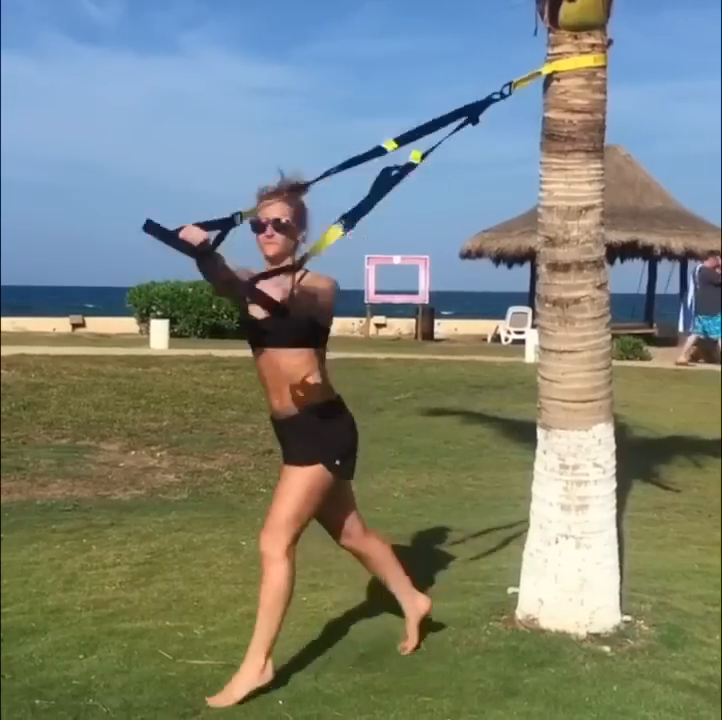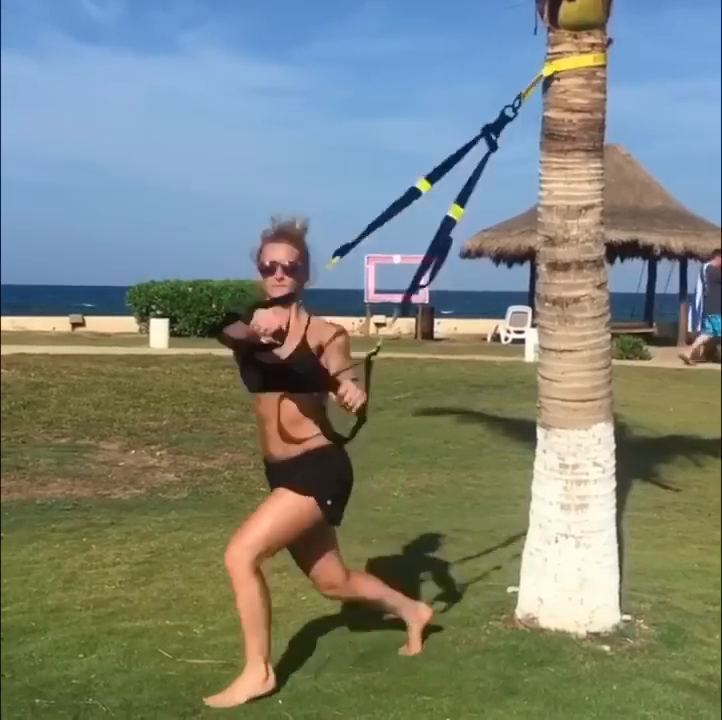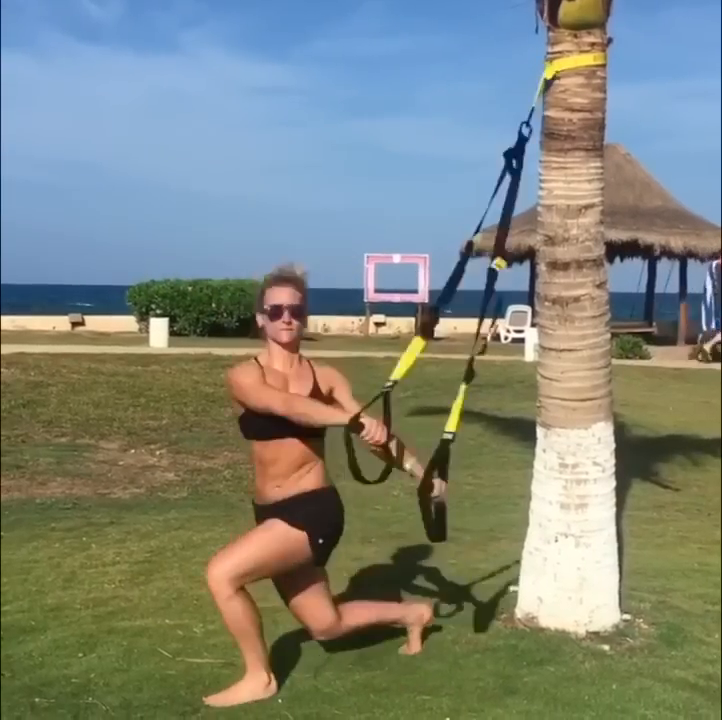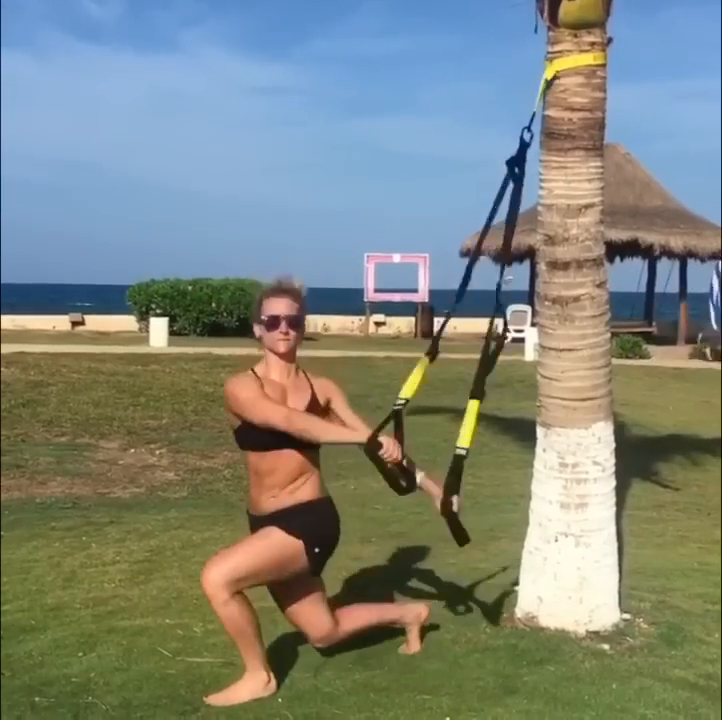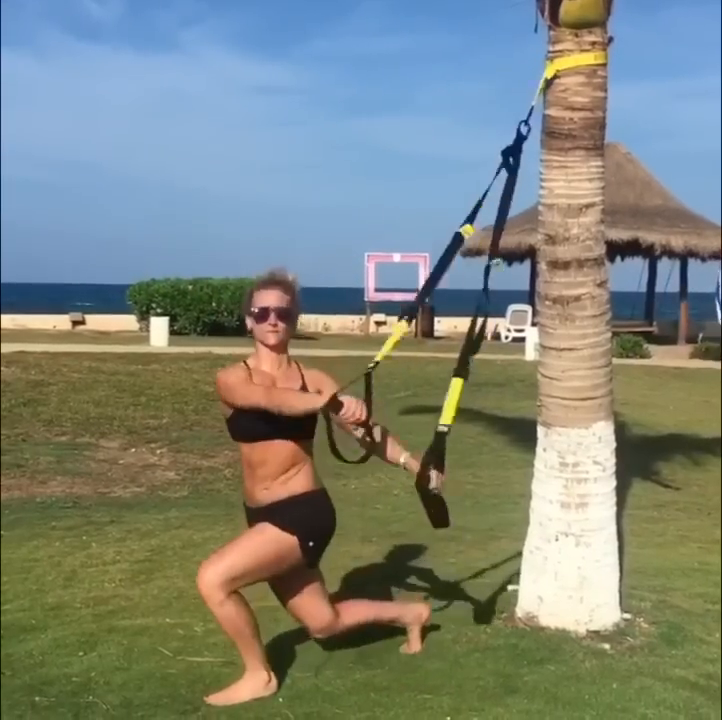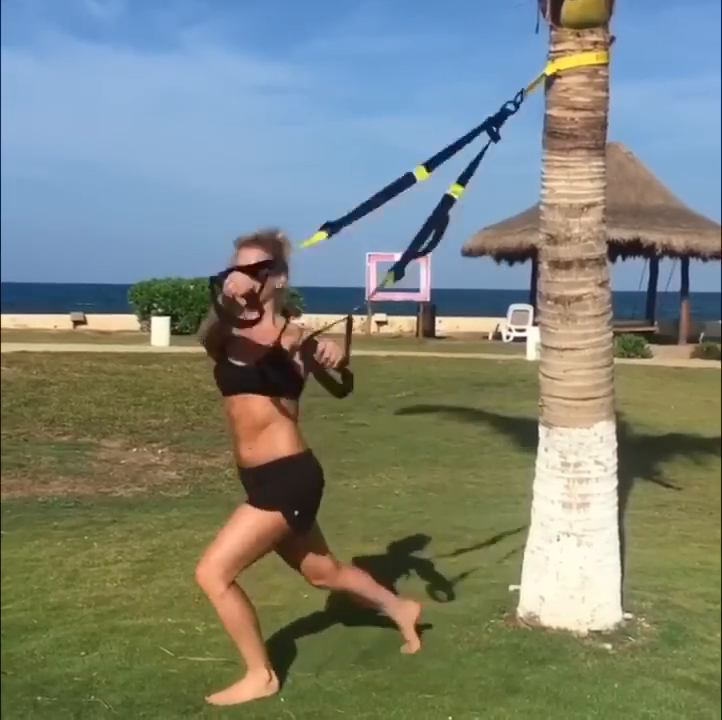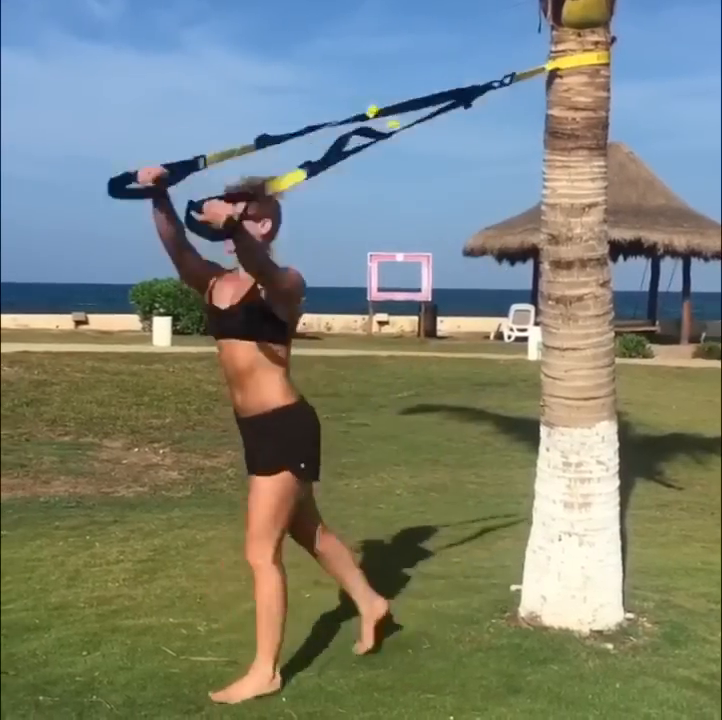
dt=0.1s
person 1, frame 1
left shoulder: (318, 287)
right shoulder: (250, 286)
left elbow: (306, 301)
right elbow: (221, 279)
left wrist: (283, 286)
right wrist: (201, 245)
left hip: (323, 429)
right hip: (293, 432)
left knee: (274, 542)
right knee: (351, 534)
left ankle: (257, 663)
right ankle: (412, 602)
person 1, frame 2
left shoulder: (323, 331)
right shoulder: (247, 329)
left elbow: (343, 375)
right elbow: (236, 335)
left wrist: (341, 372)
right wrist: (257, 327)
left hip: (320, 470)
right hip: (281, 475)
left knee: (241, 556)
right knee: (332, 580)
left ankle: (258, 672)
right ankle: (413, 613)
person 1, frame 3
left shoulder: (326, 376)
right shoulder: (242, 377)
left elbow: (370, 426)
right elbow: (286, 406)
left wrist: (415, 465)
right wrist: (351, 418)
left hip: (314, 508)
right hip: (273, 514)
left knee: (223, 574)
right knee: (326, 625)
left ankle: (258, 677)
right ankle: (413, 615)
person 1, frame 4
left shoulder: (323, 389)
right shoulder: (240, 389)
left elbow: (371, 438)
right elbow: (285, 420)
left wrist: (427, 481)
right wrist: (355, 434)
left hip: (310, 520)
right hip: (266, 525)
left knee: (217, 578)
right knee: (323, 632)
left ankle: (258, 676)
right ankle: (410, 613)
person 1, frame 5
left shoulder: (314, 379)
right shoulder: (231, 380)
left elbow: (360, 422)
right elbow: (270, 399)
left wrist: (409, 460)
right wrist: (329, 401)
left hip: (305, 512)
right hip: (263, 518)
left knee: (213, 579)
right knee: (324, 623)
left ankle: (258, 676)
right ankle: (410, 612)
person 1, frame 6
left shoulder: (297, 335)
right shoulder: (219, 335)
left elbow: (331, 367)
right elbow: (211, 332)
left wrist: (327, 353)
right wrist: (229, 299)
left hip: (289, 477)
right hip: (257, 481)
left knee: (212, 572)
right knee: (324, 571)
left ankle: (260, 675)
right ankle: (402, 610)
person 1, frame 7
left shoulder: (286, 281)
right shoulder: (217, 284)
left elbow: (263, 272)
right elbow: (176, 246)
left wrist: (233, 220)
right wrist: (159, 200)
left hip: (288, 428)
right hip: (256, 431)
left knee: (261, 552)
right knee: (309, 532)
left ankle: (264, 671)
right ankle: (368, 602)
